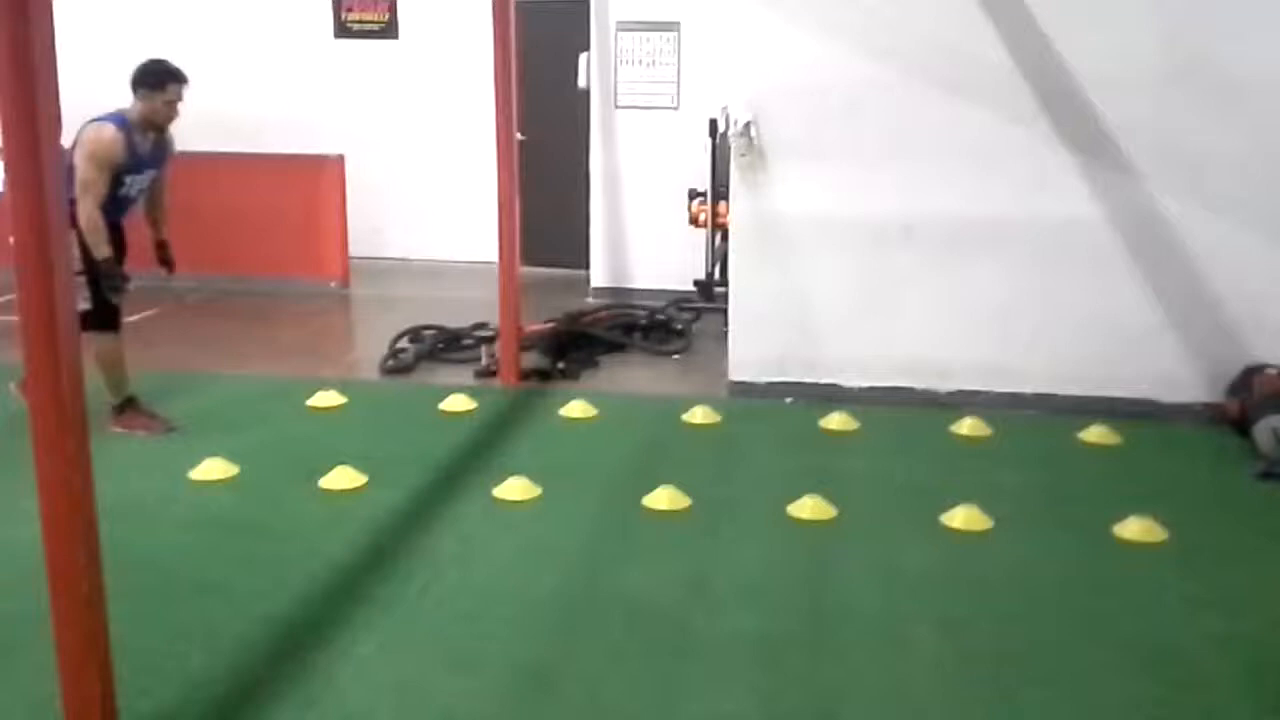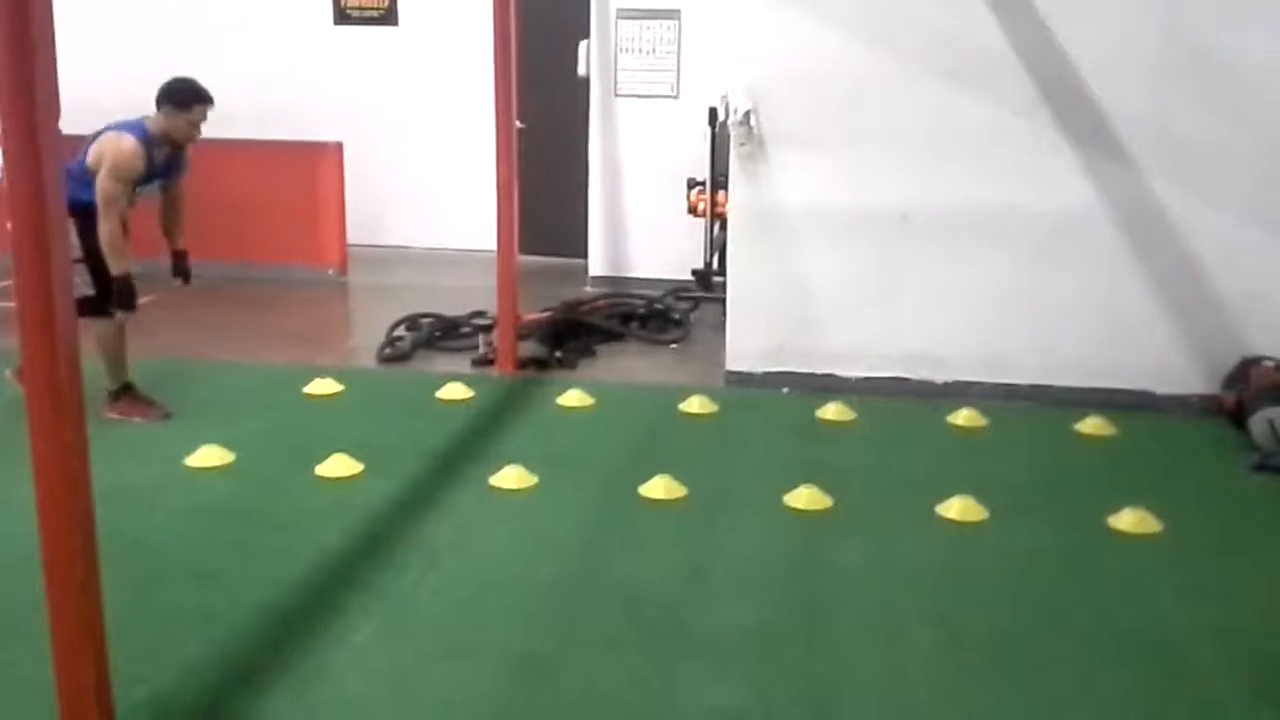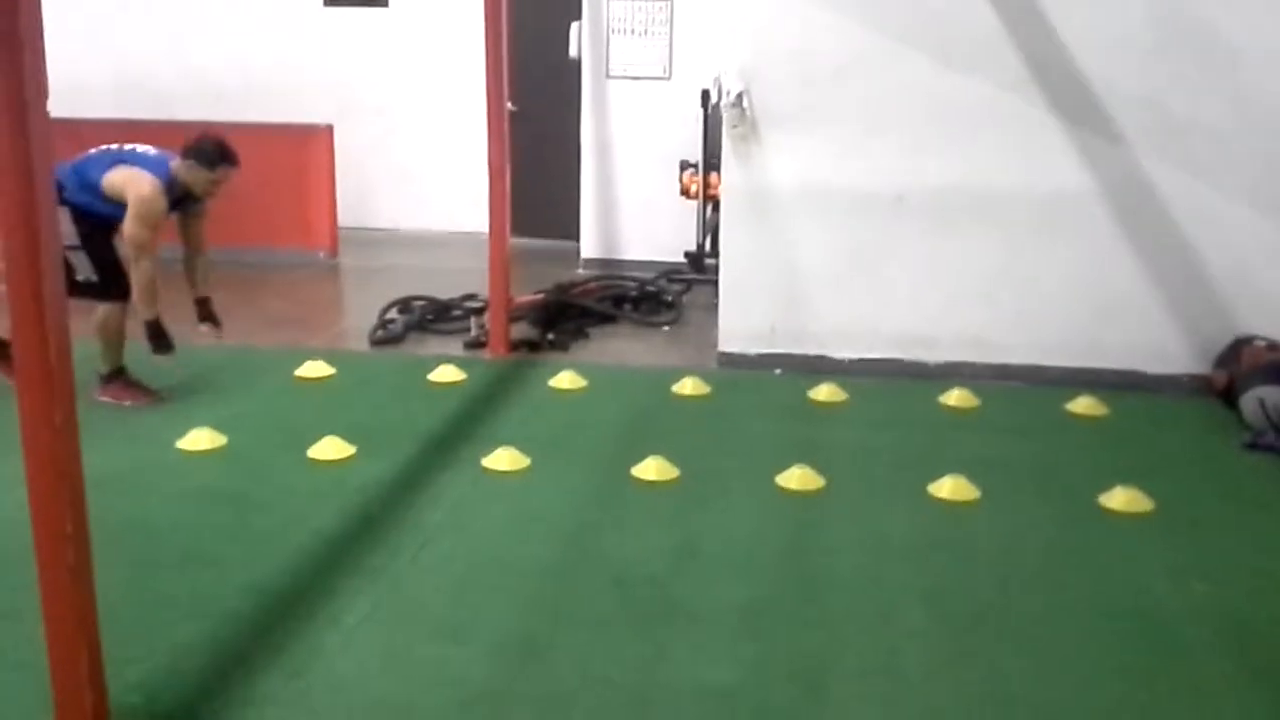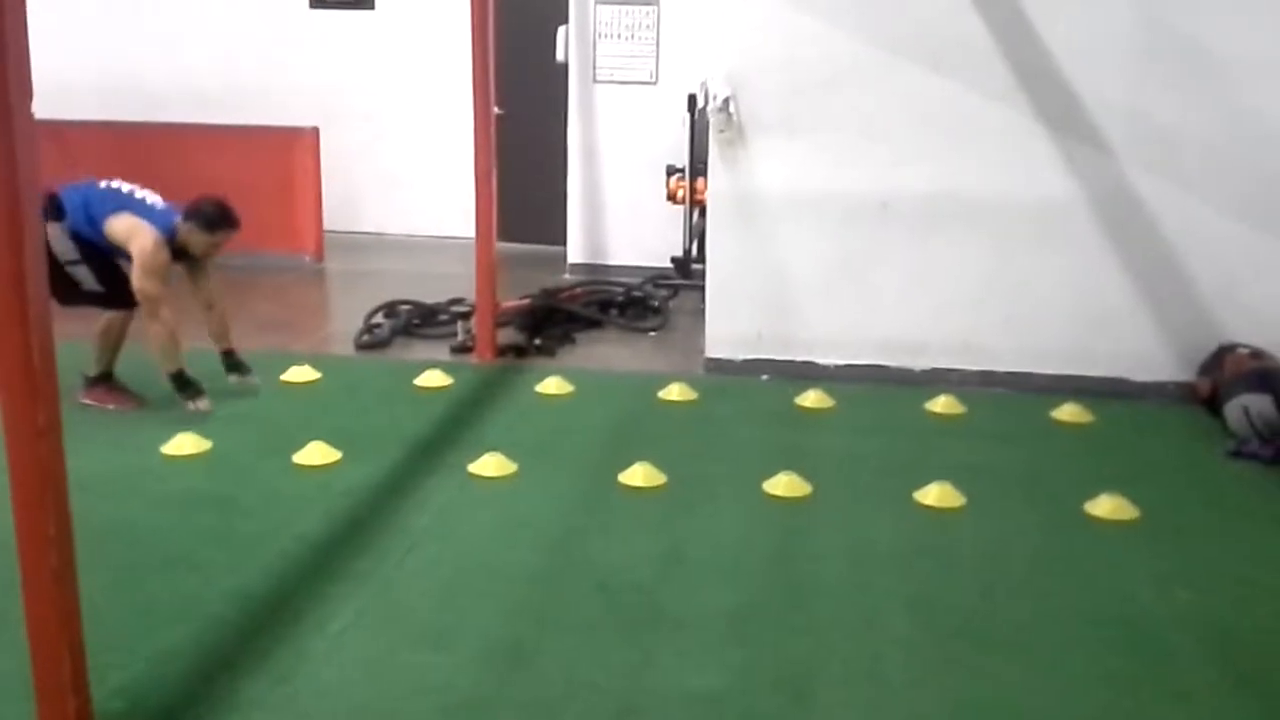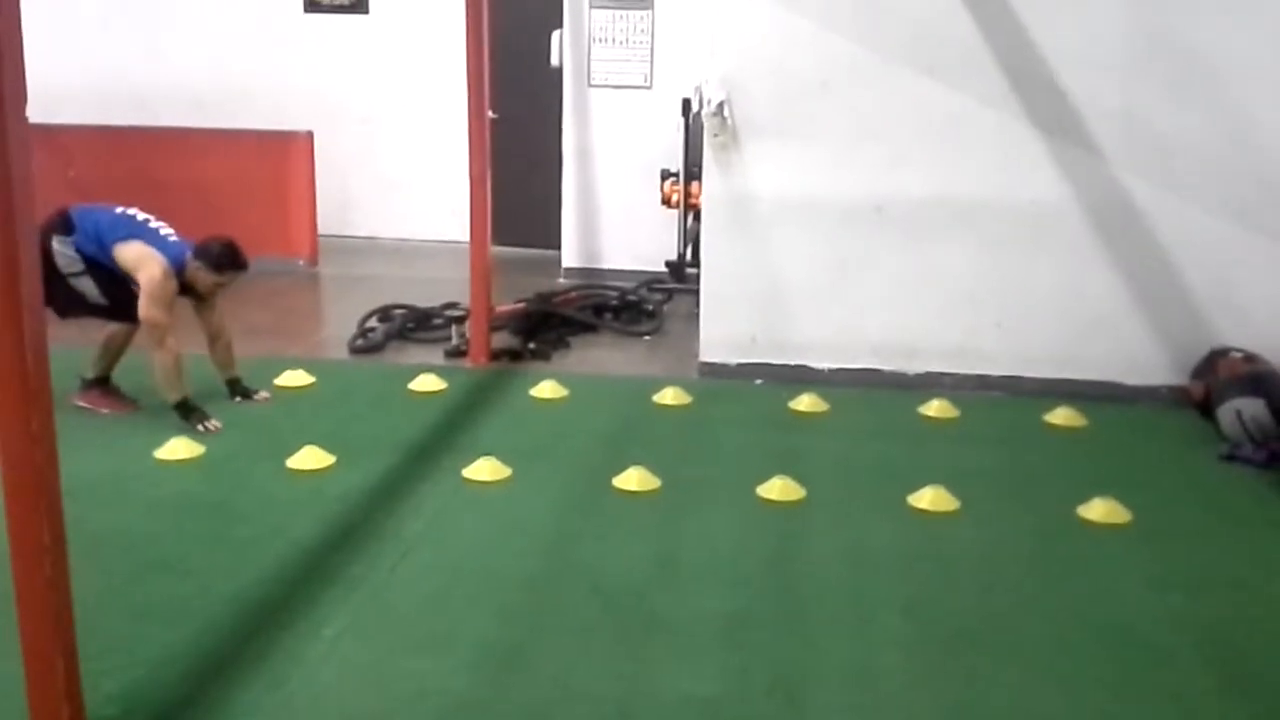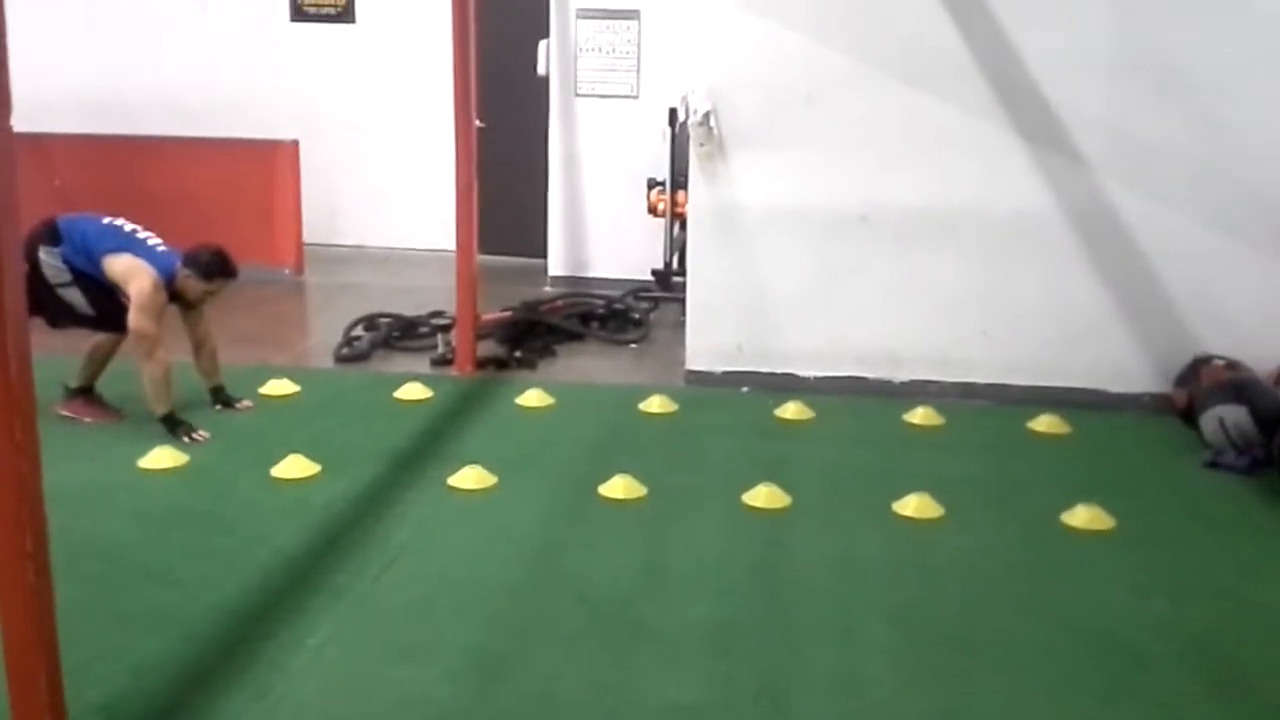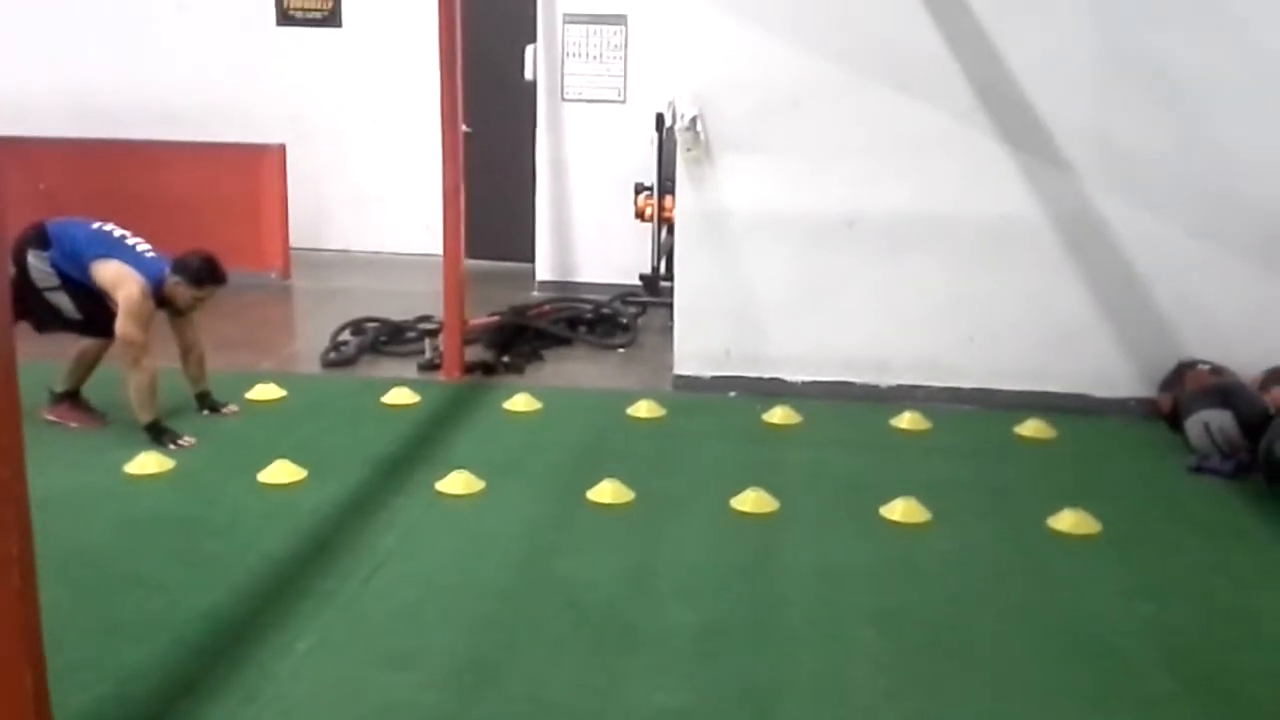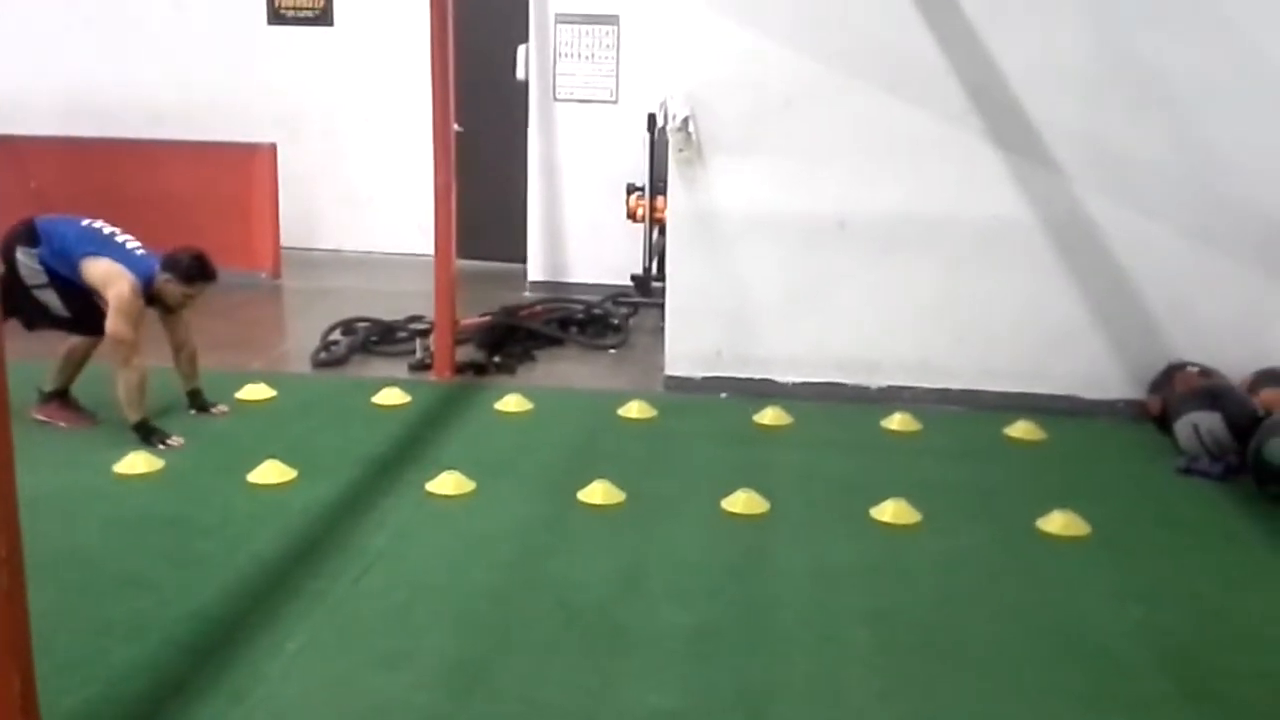
dt=0.3s
person 1, frame 1
left shoulder: (162, 141)
right shoulder: (105, 138)
left elbow: (155, 193)
right elbow: (87, 206)
left wrist: (161, 241)
right wrist: (105, 264)
left hip: (107, 226)
right hip: (75, 230)
left knee: (78, 314)
right knee: (102, 316)
right ankle: (123, 409)
person 1, frame 2
left shoulder: (176, 150)
right shoulder: (125, 149)
left elbow: (172, 203)
right elbow: (108, 220)
left wrist: (178, 251)
right wrist: (121, 279)
left hip: (102, 217)
right hip: (70, 214)
left knee: (73, 301)
right knee: (105, 302)
right ankle: (120, 395)
person 1, frame 3
left shoulder: (190, 189)
right shoulder: (149, 192)
left elbow: (195, 250)
right elbow: (141, 262)
left wrist: (203, 304)
right wrist: (153, 325)
left hip: (93, 210)
right hip: (65, 203)
right knee: (115, 290)
right ankle: (113, 380)
person 1, frame 4
left shoulder: (190, 235)
right shoulder: (152, 245)
left elbow: (210, 303)
right elbow: (156, 316)
left wrist: (229, 357)
right wrist: (179, 378)
left hip: (81, 218)
right hip: (57, 218)
right knee: (121, 301)
right ankle: (98, 383)
person 1, frame 5
left shoulder: (199, 268)
right shoulder: (159, 275)
left elbow: (217, 334)
right elbow: (161, 345)
left wrist: (235, 383)
right wrist: (184, 407)
left hip: (90, 235)
right hip: (64, 237)
right knee: (127, 314)
right ankle: (94, 388)
person 1, frame 6
left shoulder: (186, 277)
right shoulder: (149, 286)
left elbow: (202, 341)
right elbow: (151, 357)
left wrist: (218, 391)
right wrist: (170, 421)
left hip: (77, 241)
right hip: (51, 246)
right knee: (115, 325)
right ankle: (78, 396)
person 1, frame 7
left shoulder: (175, 282)
right shoulder: (137, 293)
left elbow: (191, 347)
right elbow: (137, 364)
left wrist: (204, 397)
right wrist: (154, 428)
left hip: (68, 247)
right hip: (39, 250)
right knee: (101, 330)
right ankle: (64, 401)
person 1, frame 8
left shoulder: (165, 279)
right shoulder: (127, 290)
left elbow: (182, 345)
right elbow: (128, 362)
left wrist: (196, 396)
right wrist: (143, 428)
left hip: (56, 242)
right hip: (29, 247)
right knee: (90, 328)
right ankle: (52, 400)
